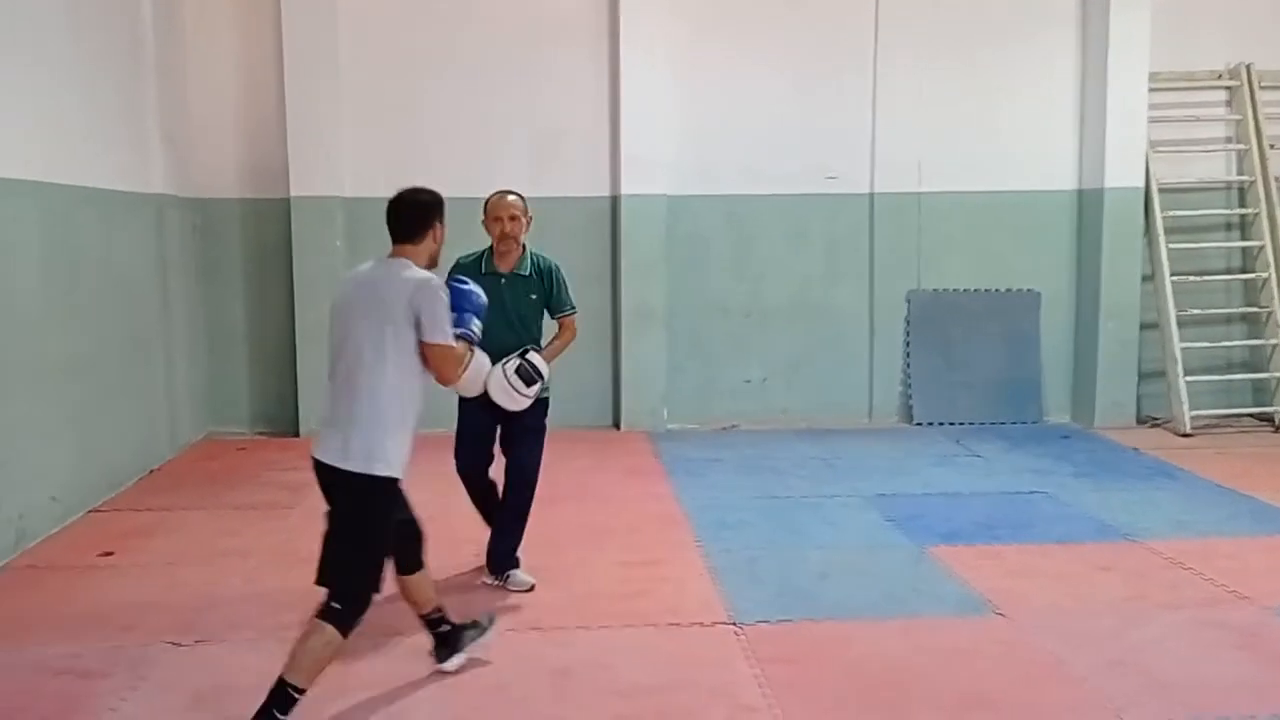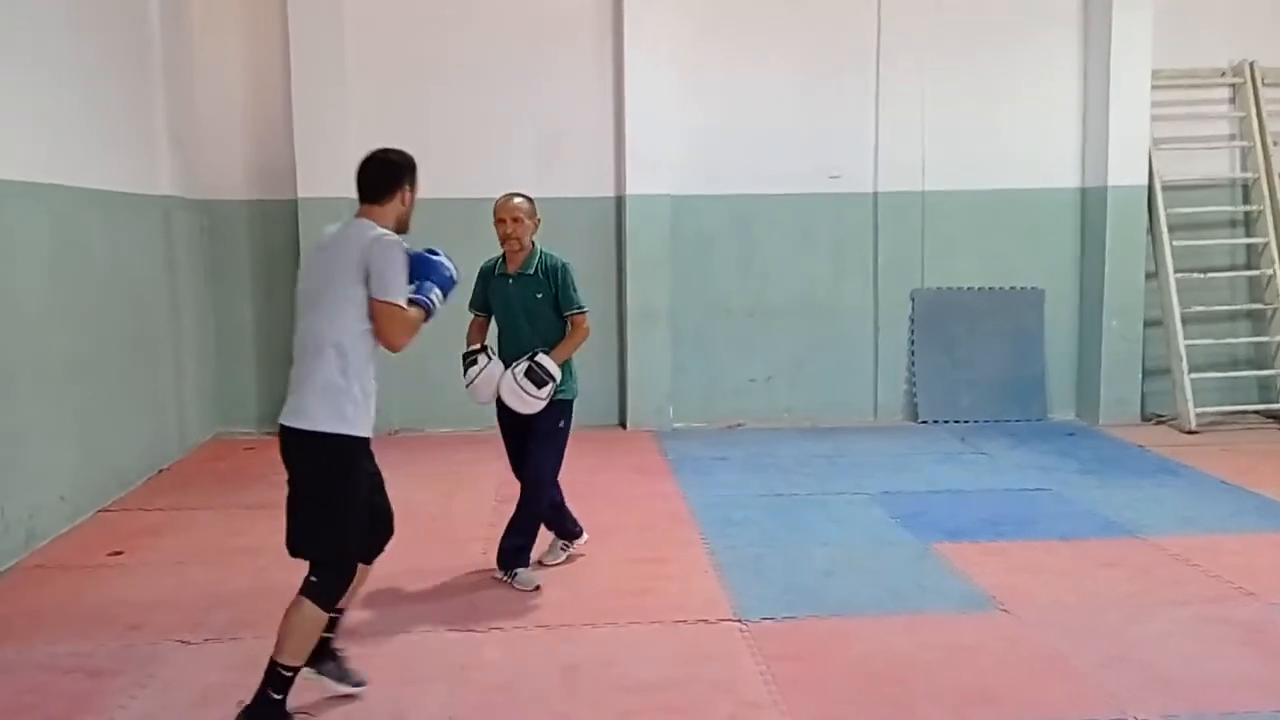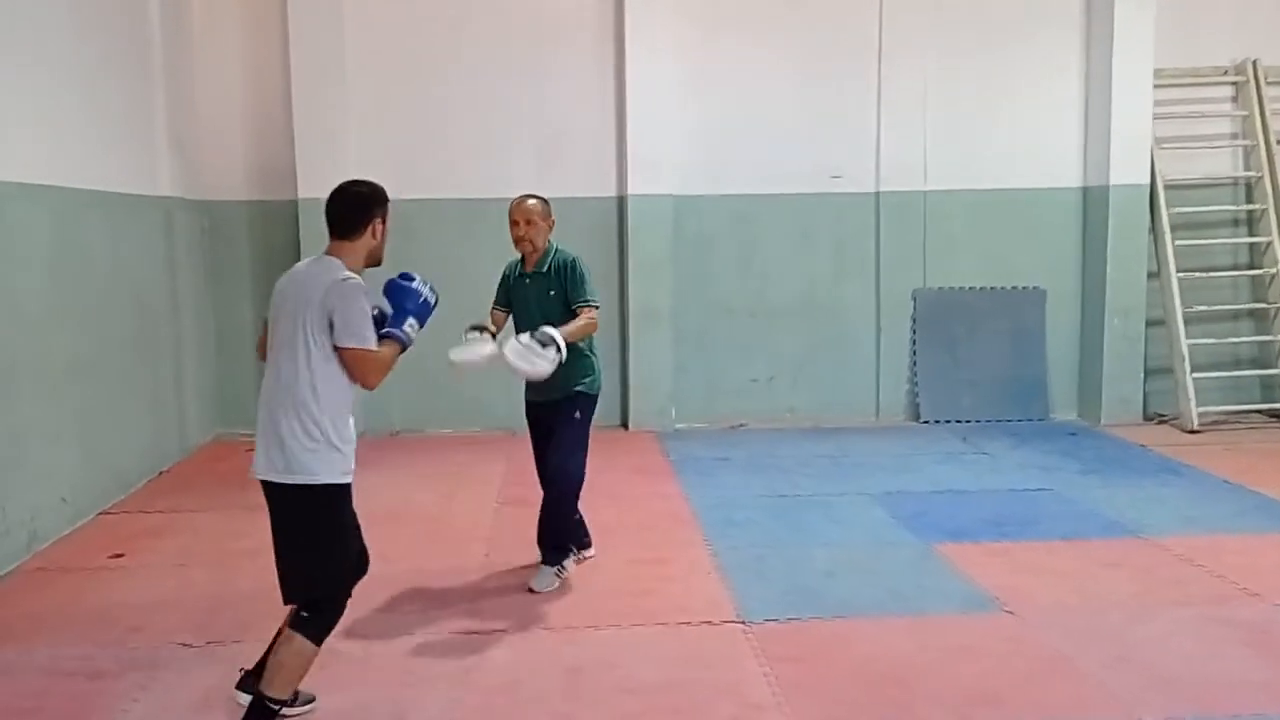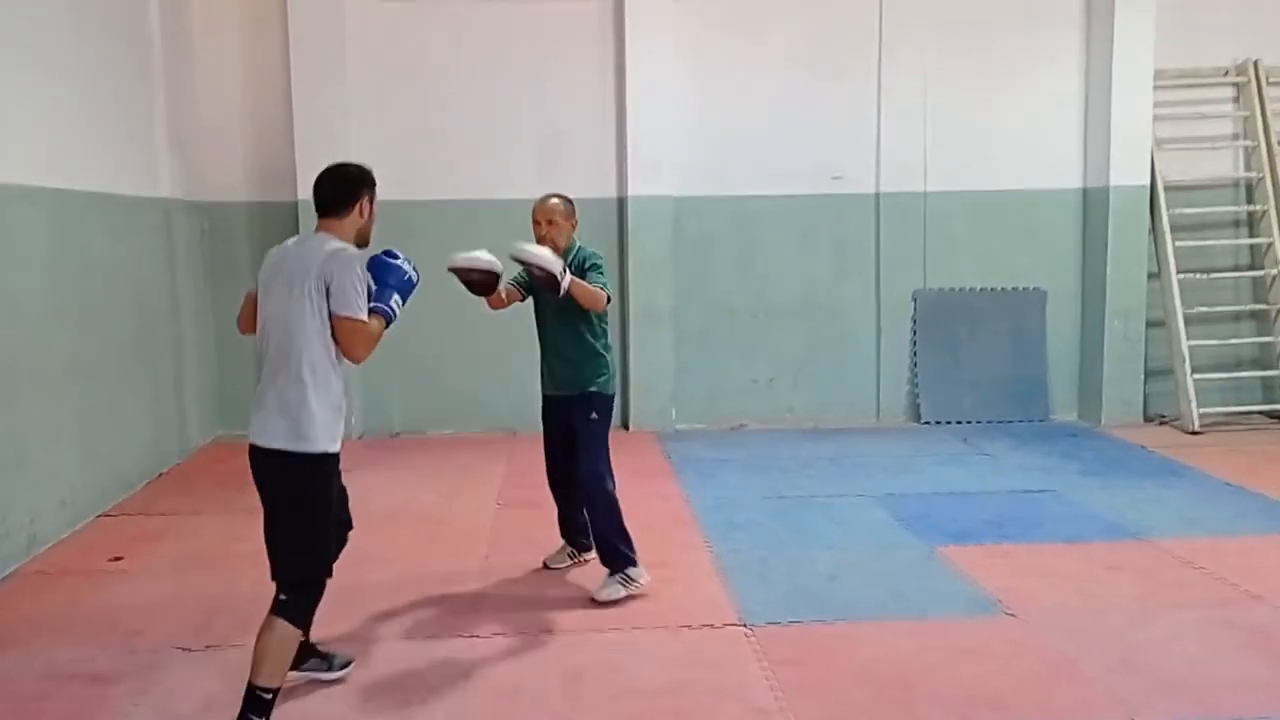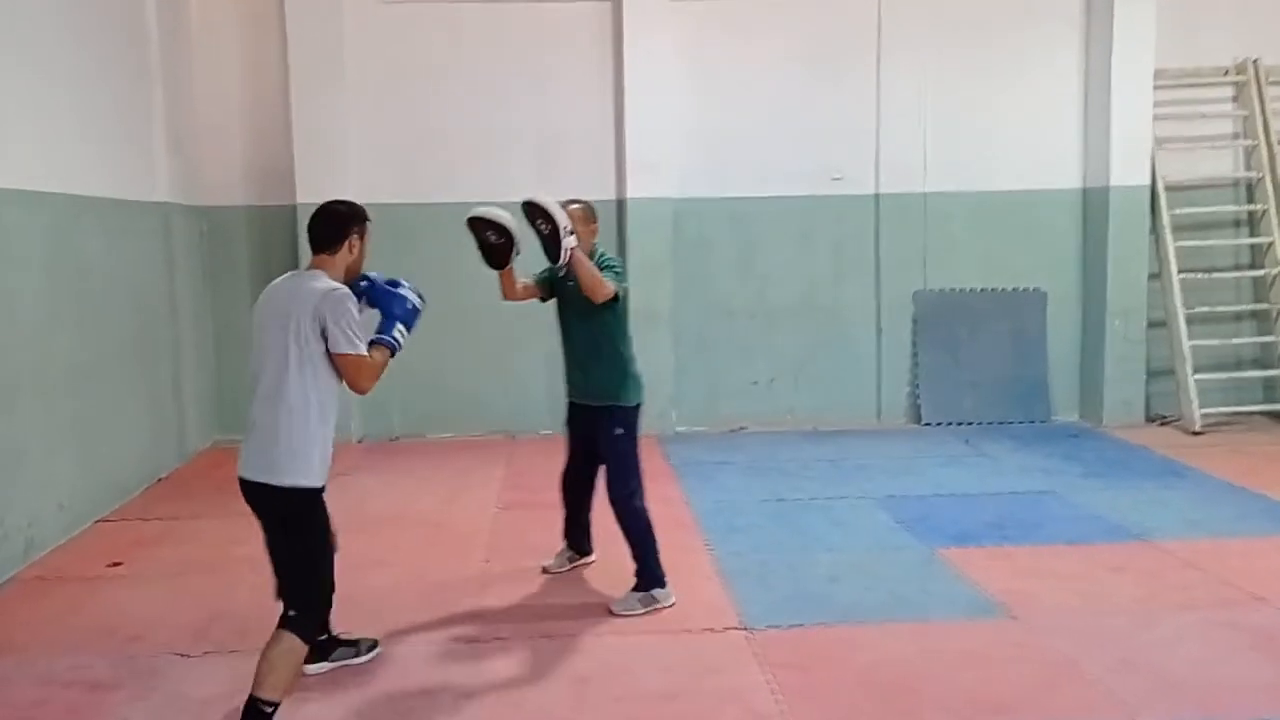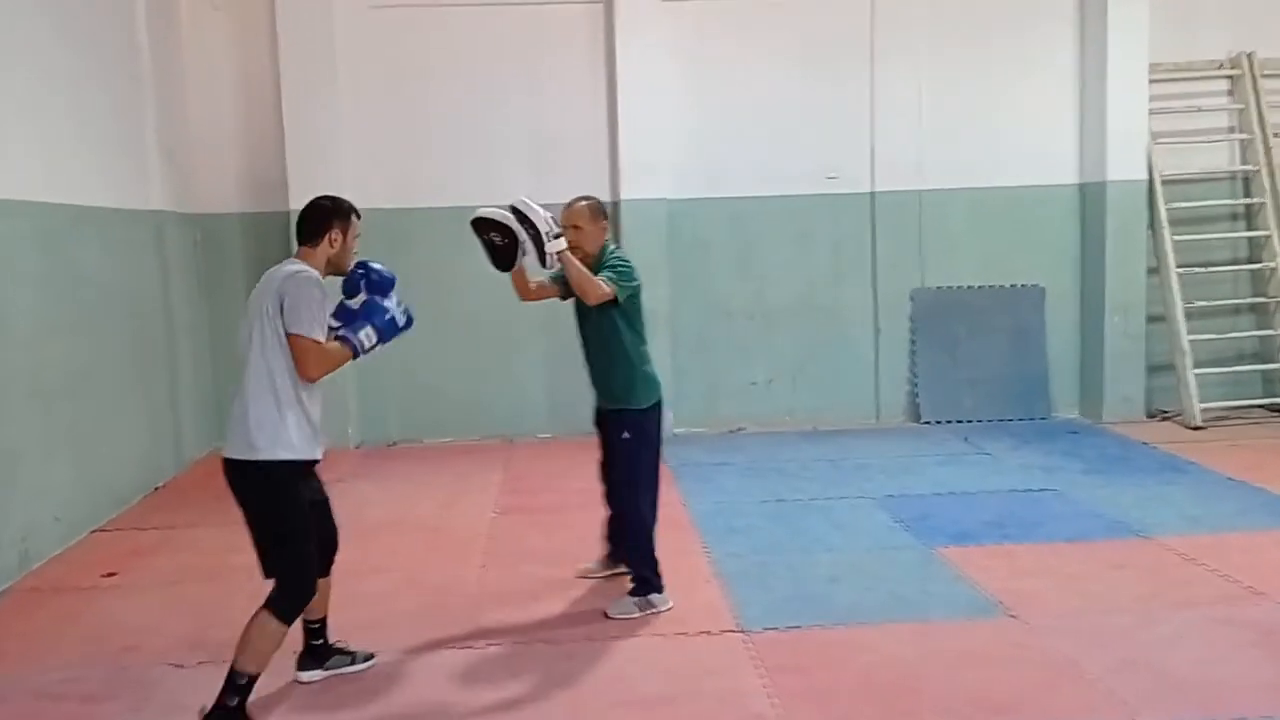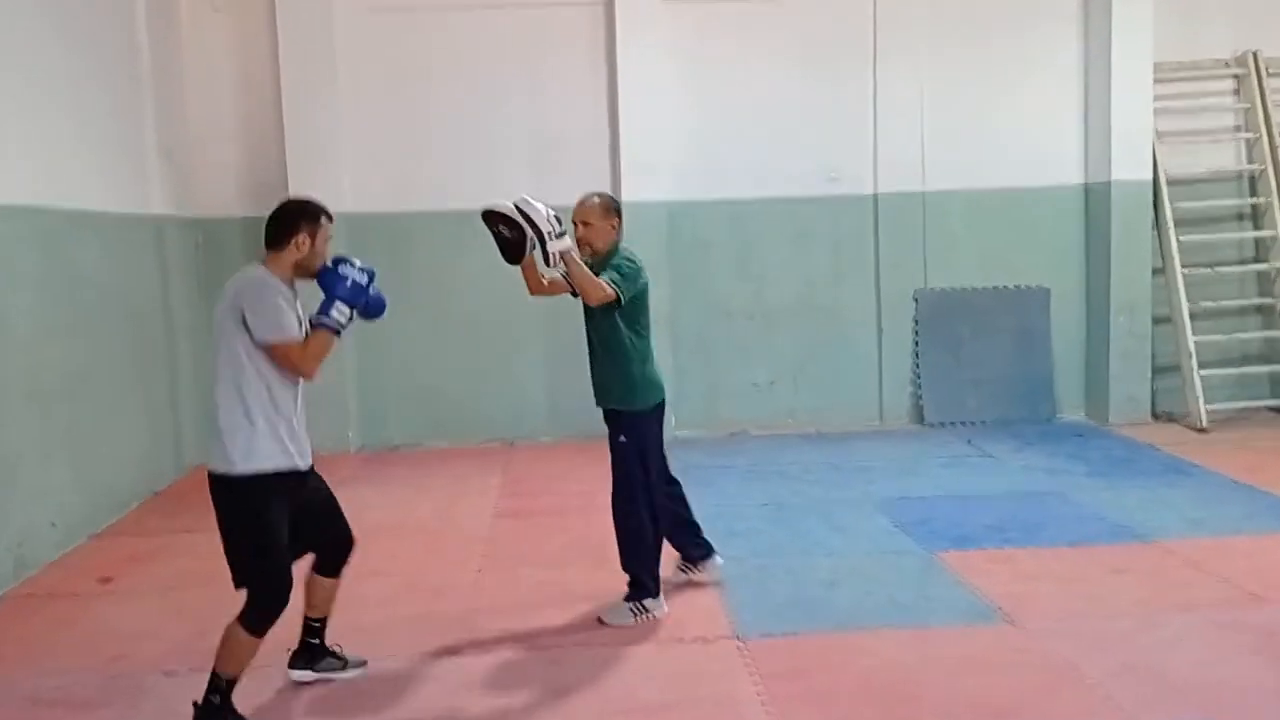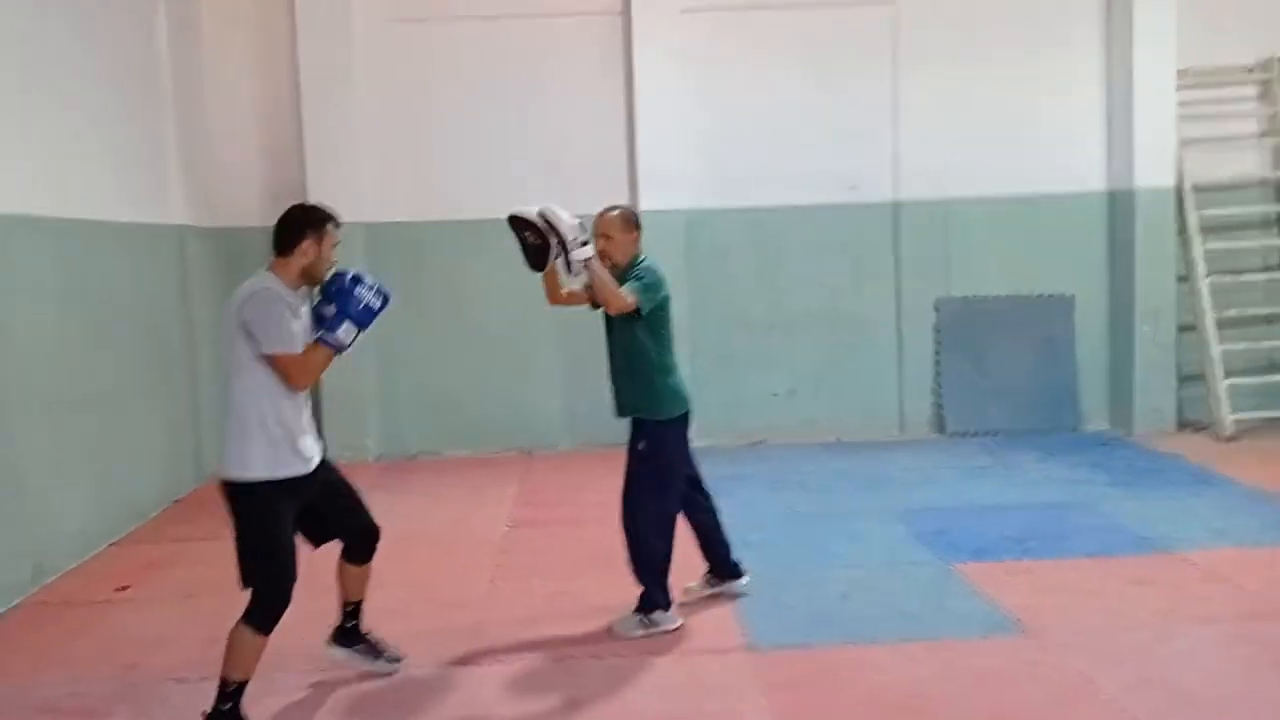
dt=0.2s
person 1, frame 1
left shoulder: (354, 282)
right shoulder: (425, 288)
right elbow: (446, 370)
right wrist: (468, 325)
left hip: (337, 453)
right hip: (367, 464)
left knee: (406, 544)
right knee: (348, 598)
left ankle: (446, 637)
person 1, frame 2
left shoulder: (329, 243)
right shoulder: (383, 246)
right elbow: (394, 334)
right wrist: (430, 292)
left hip: (312, 422)
right hip: (332, 429)
left knee: (373, 527)
right knee: (331, 569)
left ankle: (322, 645)
person 1, frame 3
left shoulder: (295, 277)
right shoulder: (343, 287)
left elbow: (266, 348)
right elbow: (368, 373)
right wrist: (406, 322)
left hip: (288, 462)
right hip: (311, 470)
left knee: (347, 566)
right knee: (323, 601)
left ankle: (265, 675)
person 1, frame 4
left shoulder: (280, 256)
right shoulder: (341, 260)
left elbow: (248, 322)
right elbow: (357, 346)
right wrist: (391, 296)
left hip: (274, 437)
right hip: (302, 444)
left knee: (331, 534)
right knee: (302, 584)
left ankle: (299, 651)
person 1, frame 5
left shoulder: (277, 291)
right shoulder: (332, 296)
right elbow: (362, 378)
left wrist: (357, 308)
right wrist: (397, 323)
left hip: (264, 465)
right hip: (288, 473)
left knee: (317, 560)
right knee: (306, 601)
left ankle: (321, 644)
person 1, frame 6
left shoulder: (282, 279)
right shoulder: (303, 282)
right elbow: (311, 366)
left wrist: (354, 306)
right wrist: (369, 330)
left hip: (280, 453)
right hip: (270, 459)
left knee: (321, 544)
right knee: (292, 586)
left ankle: (316, 649)
person 1, frame 7
left shoulder: (274, 289)
right shoulder: (258, 288)
left elbow: (296, 354)
right elbow: (303, 363)
left wrist: (337, 306)
right wrist: (340, 306)
left hip: (287, 461)
right hip: (250, 472)
left knee: (337, 542)
right knee: (270, 595)
left ankle: (310, 650)
person 1, frame 8
left shoulder: (290, 295)
right shoulder: (262, 298)
right elbow: (300, 375)
left wrist: (330, 313)
right wrist: (347, 323)
left hip: (303, 460)
right hip: (259, 476)
left knee: (362, 534)
right knee: (272, 597)
left ankle: (350, 632)
person 2, frame 1
left shoulder: (545, 270)
right shoulder: (466, 269)
left elbow: (569, 326)
left wrist: (539, 360)
left knee: (522, 476)
right knee: (470, 466)
left ankle: (502, 563)
right ankle: (502, 535)
person 2, frame 2
left shoulder: (555, 268)
right shoulder: (488, 273)
left elbow: (581, 327)
right elbow: (478, 321)
left wrist: (549, 364)
right wrist: (474, 352)
left hip: (552, 391)
left knee: (539, 476)
right knee: (528, 473)
left ankle: (513, 560)
right ankle: (569, 531)
person 2, frame 3
left shoulder: (569, 265)
right shoulder: (511, 274)
left elbow: (590, 320)
right elbow: (497, 319)
left wrist: (557, 337)
right wrist: (482, 334)
left hip: (576, 385)
right hip: (536, 388)
left knee: (564, 469)
right knee: (549, 473)
left ankle: (556, 556)
right ankle: (577, 542)
person 2, frame 4
left shoulder: (589, 261)
right shoulder: (536, 268)
left elbow: (599, 302)
right elbow: (501, 300)
left wrist: (563, 278)
left hip: (592, 386)
right hip: (554, 388)
left knee: (593, 474)
right knee: (560, 473)
left ankle: (625, 567)
right ankle: (578, 543)
person 2, frame 5
left shoulder: (607, 266)
right shoulder: (559, 274)
left elbow: (602, 293)
right elbow: (515, 292)
left wrist: (571, 248)
right wrist: (505, 263)
left hip: (617, 397)
right hip: (582, 396)
left knee: (624, 489)
right knee: (575, 478)
left ankle: (653, 584)
right ankle: (578, 547)
person 2, frame 6
left shoulder: (619, 266)
right shoulder: (578, 270)
left elbow: (595, 294)
right elbow: (529, 292)
left wrist: (560, 251)
right wrist: (513, 259)
left hip: (634, 399)
right hip: (610, 398)
left knee: (632, 491)
right knee: (615, 481)
left ankle: (650, 590)
right ankle: (619, 554)
person 2, frame 7
left shoulder: (627, 266)
right shoulder: (592, 265)
left elbow: (596, 296)
right elbow: (540, 287)
left wrist: (564, 249)
right wrist: (525, 252)
left hip: (636, 399)
right hip: (624, 398)
left knee: (632, 494)
right knee: (655, 484)
left ankle: (646, 596)
right ankle: (699, 555)
person 2, frame 8
left shoulder: (648, 277)
right shoulder: (611, 278)
left elbow: (617, 305)
right elbow: (558, 297)
left wrist: (587, 259)
right wrist: (548, 262)
left hip: (660, 410)
right hip: (656, 408)
left knee: (644, 506)
right knee: (686, 492)
left ankle: (657, 608)
right ankle: (726, 572)
